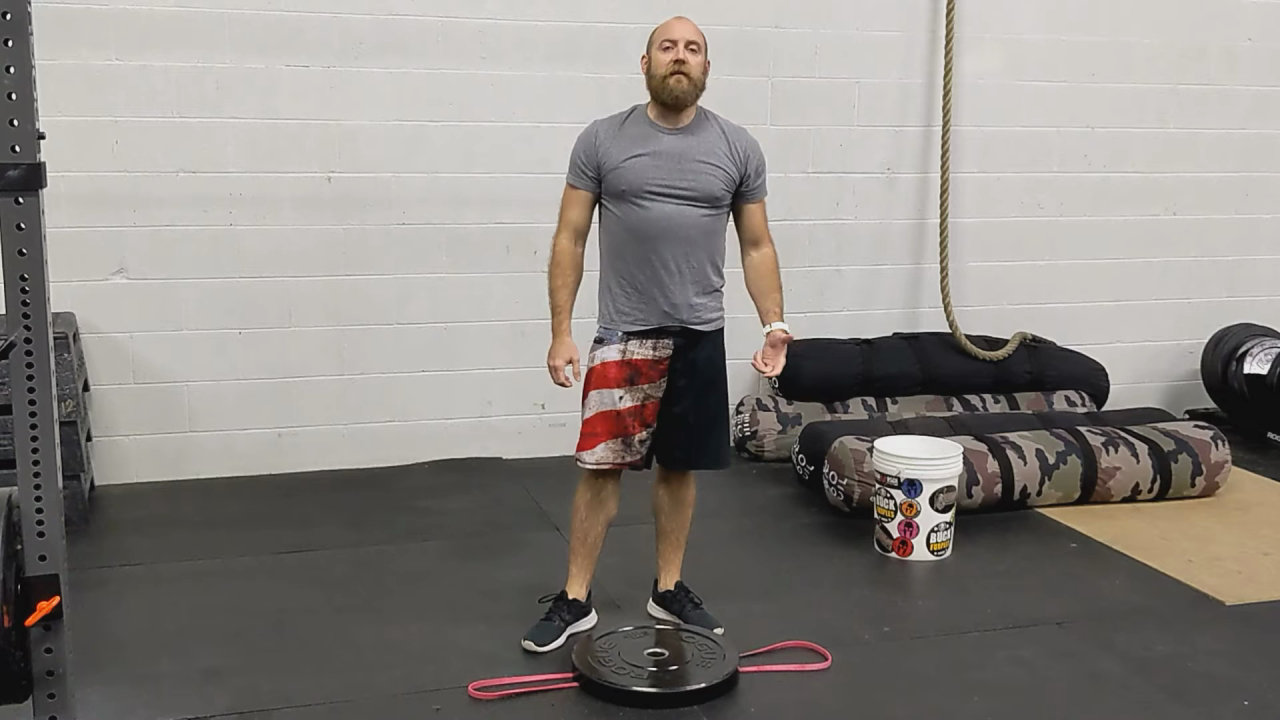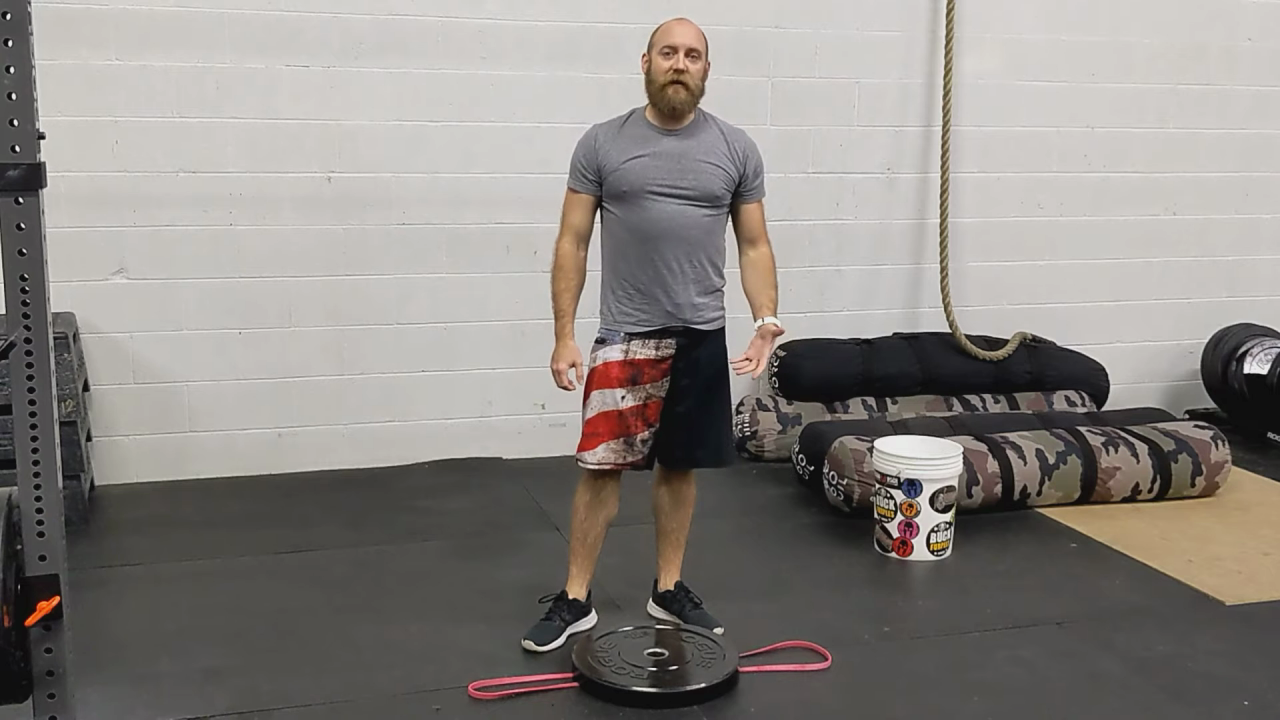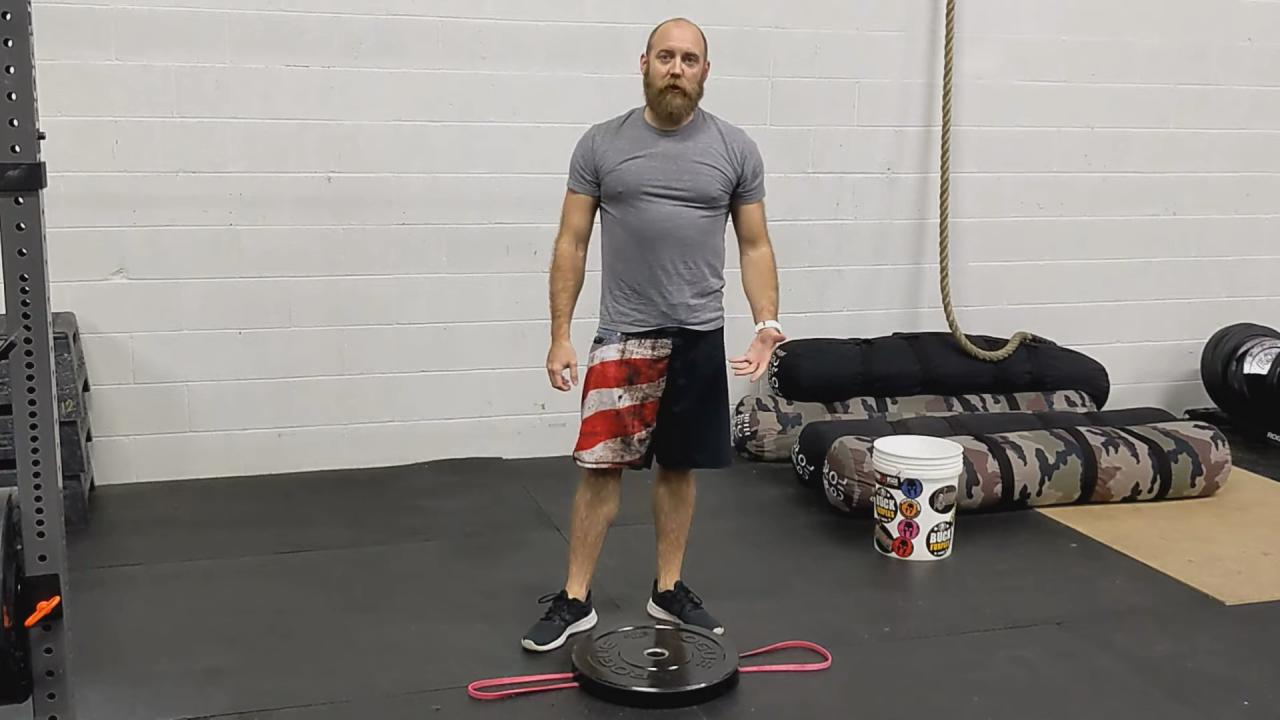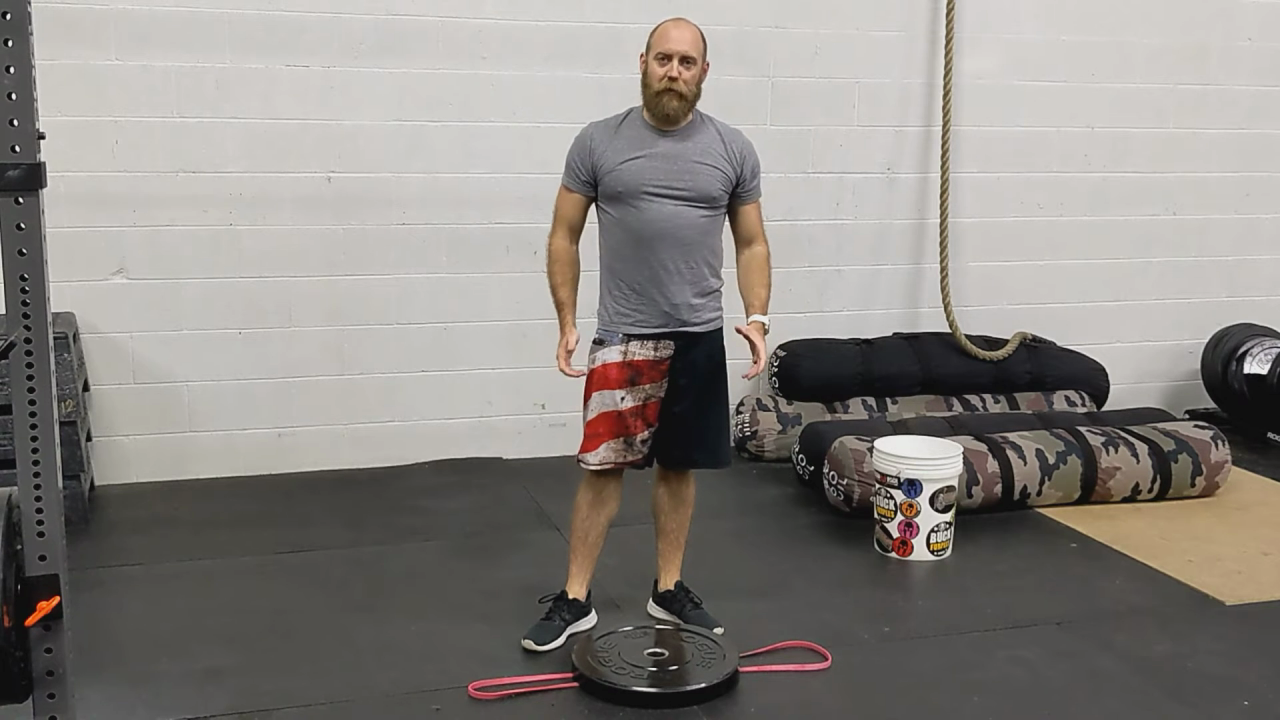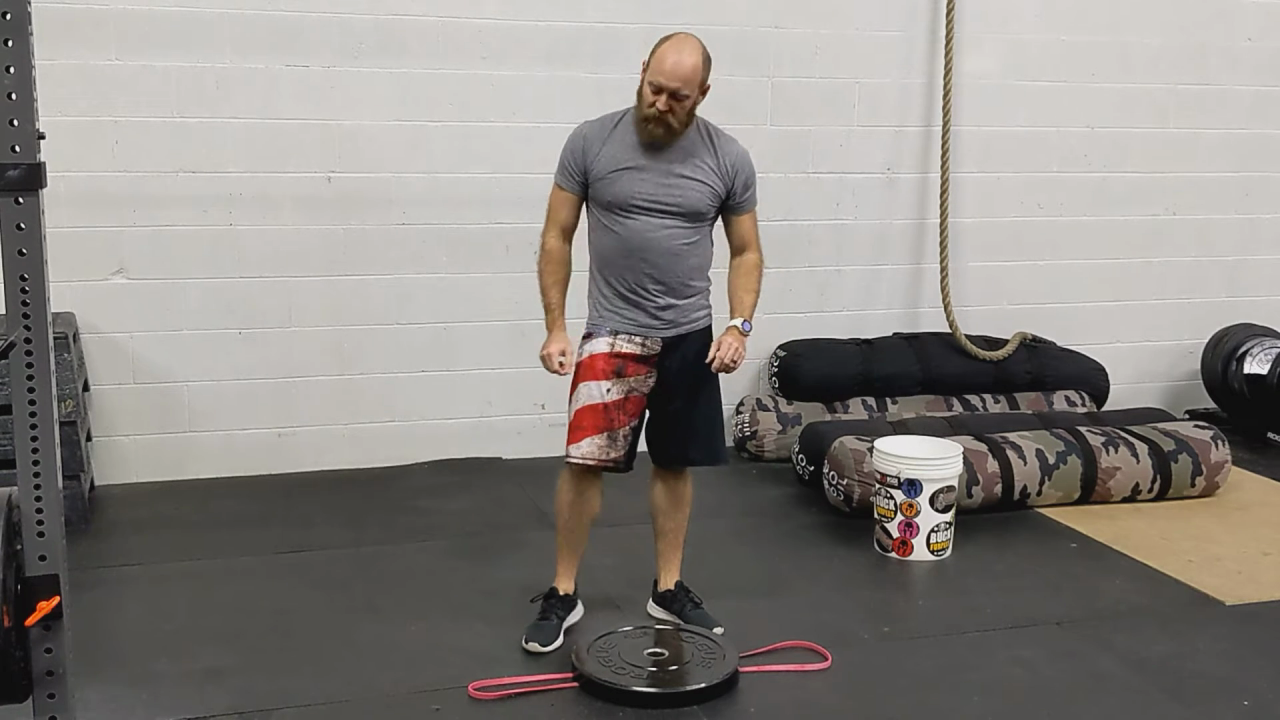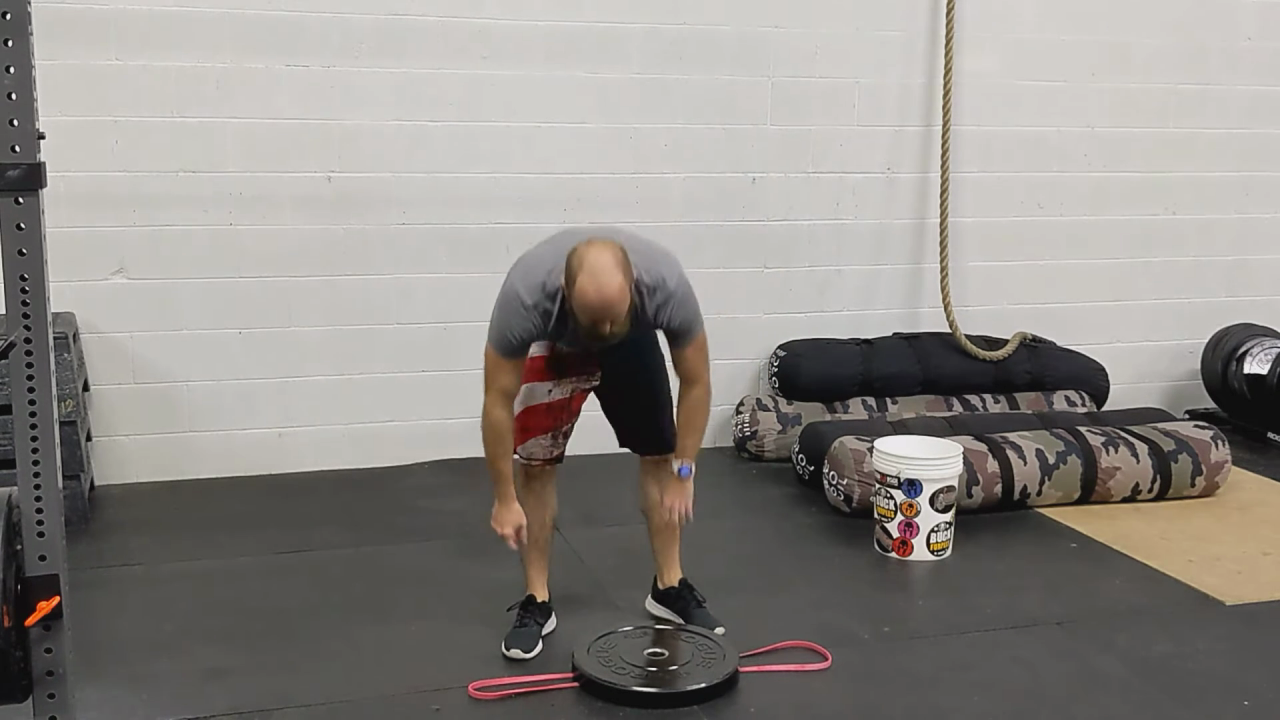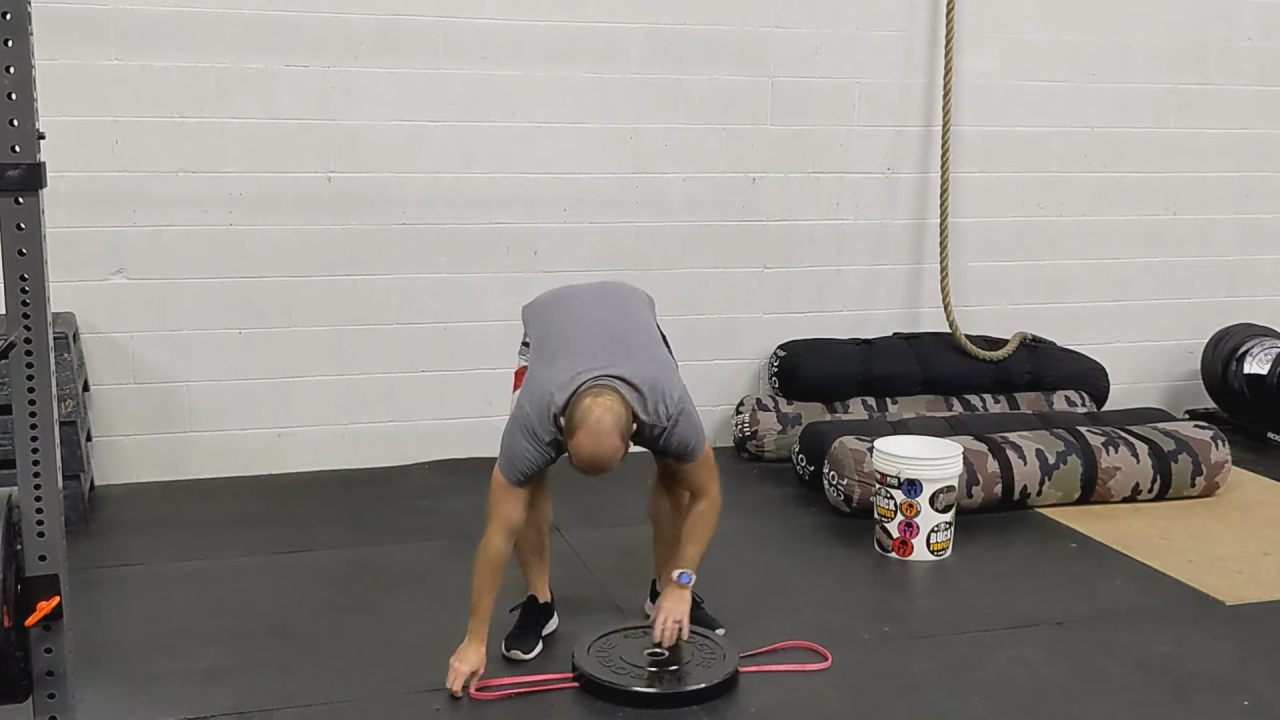
dt=0.7s
person 1, frame 1
left shoulder: (737, 147)
right shoulder: (601, 140)
left elbow: (755, 245)
right elbow: (569, 239)
left wrist: (774, 324)
right wrist: (560, 331)
left hip: (700, 337)
right hip: (624, 336)
left knee: (679, 466)
right knee: (601, 466)
left ankle: (669, 590)
right ankle: (575, 600)
person 1, frame 2
left shoulder: (736, 147)
right shoulder: (602, 143)
left elbow: (754, 244)
right elbow: (572, 243)
left wrist: (766, 321)
right wrist: (563, 334)
left hip: (702, 337)
right hip: (626, 336)
left knee: (680, 466)
right knee: (602, 466)
left ankle: (669, 589)
right ankle: (575, 600)
person 1, frame 3
left shoulder: (734, 148)
right shoulder: (600, 144)
left elbow: (754, 246)
right elbow: (571, 243)
left wrist: (768, 323)
right wrist: (559, 334)
left hip: (700, 336)
right hip: (623, 336)
left knee: (678, 465)
right knee: (601, 465)
left ankle: (669, 590)
right ankle: (574, 600)
person 1, frame 4
left shoulder: (733, 149)
right shoulder: (598, 142)
left elbow: (751, 244)
right elbow: (564, 237)
left wrist: (757, 317)
right wrist: (566, 323)
left hip: (700, 337)
right hip: (623, 338)
left knee: (679, 466)
right knee: (603, 466)
left ankle: (669, 589)
right ankle: (574, 599)
person 1, frame 5
left shoulder: (729, 158)
right shoulder: (590, 141)
left elbow: (746, 251)
right elbow: (556, 238)
left wrist: (738, 325)
right wrist: (554, 327)
left hip: (690, 336)
right hip: (613, 333)
left knee: (675, 465)
right knee: (584, 461)
left ankle: (668, 590)
right ankle: (561, 594)
person 1, frame 6
left shoulder: (667, 285)
right shoulder: (526, 294)
left elbow: (696, 381)
right elbow: (498, 401)
left wrist: (682, 471)
right wrist: (504, 496)
left hip: (632, 344)
right hip: (554, 345)
left knee: (659, 455)
right knee: (535, 463)
left ankle: (669, 587)
right ankle: (537, 602)
person 1, frame 7
left shoulder: (669, 410)
right shoulder: (536, 422)
left elbow: (707, 495)
right elbow: (499, 532)
left wrist: (681, 583)
right wrist: (474, 640)
left knee: (676, 465)
right knee: (528, 477)
left ankle: (662, 589)
right ankle: (540, 604)
